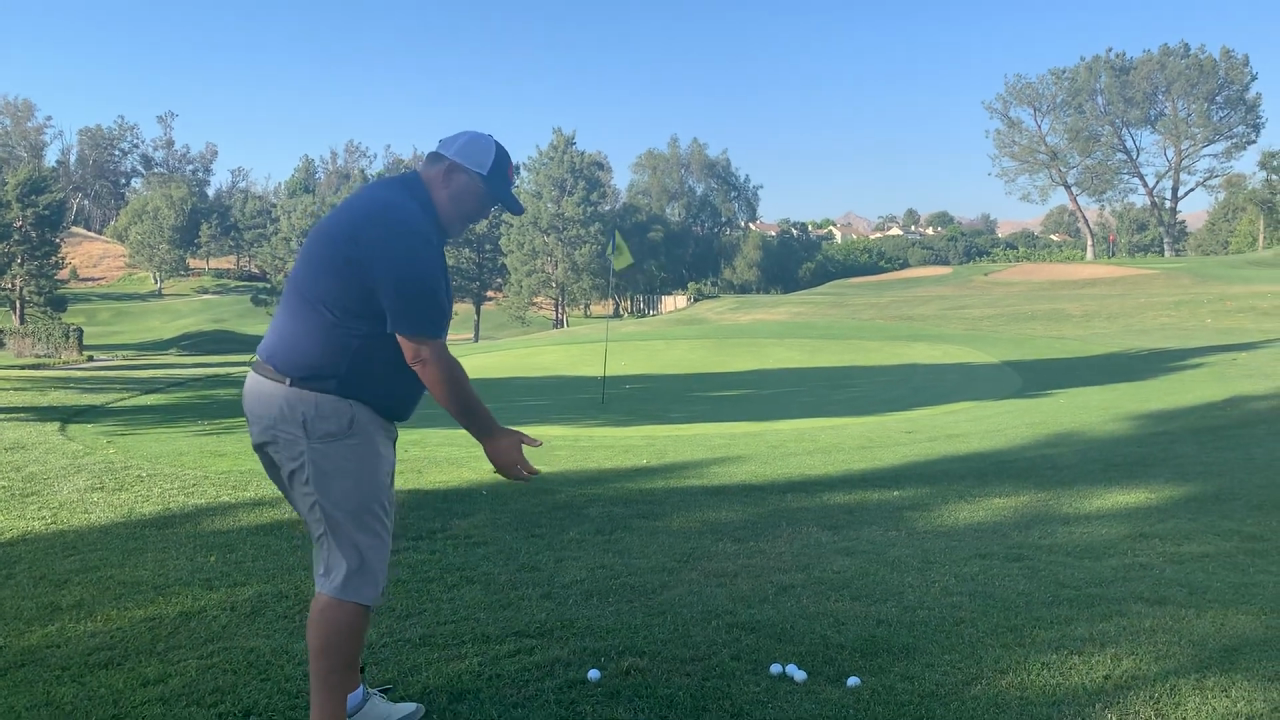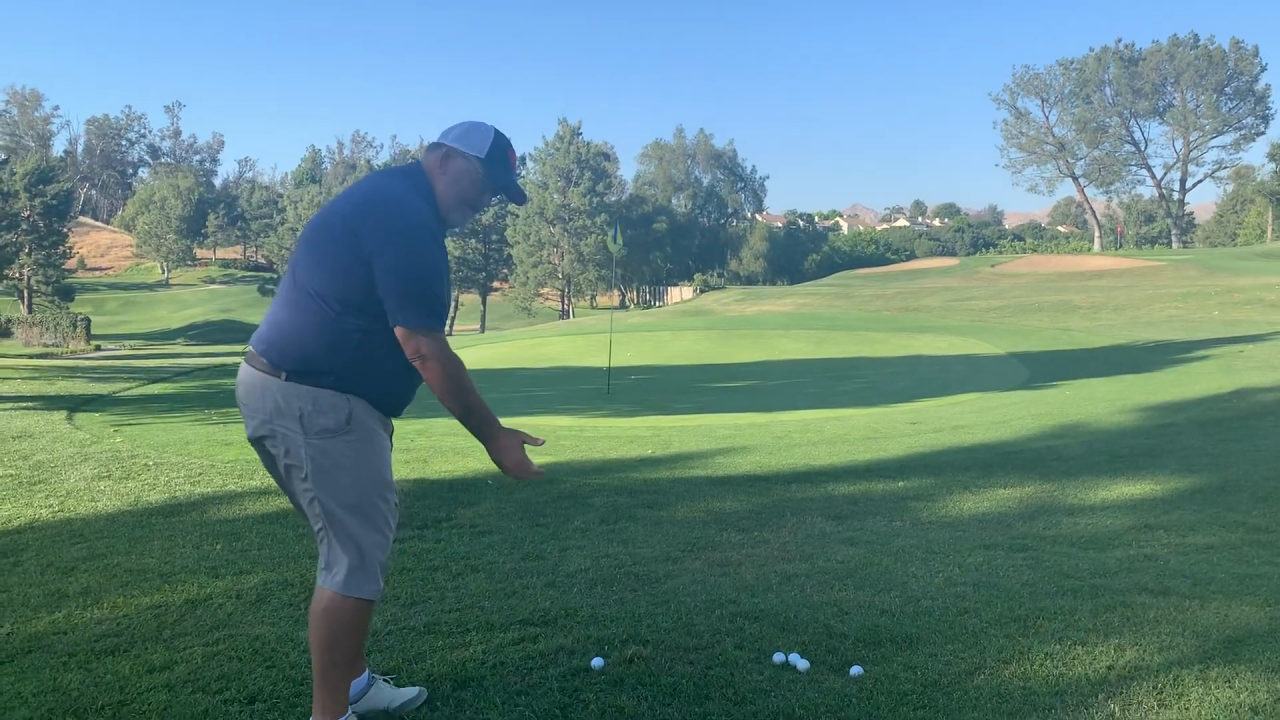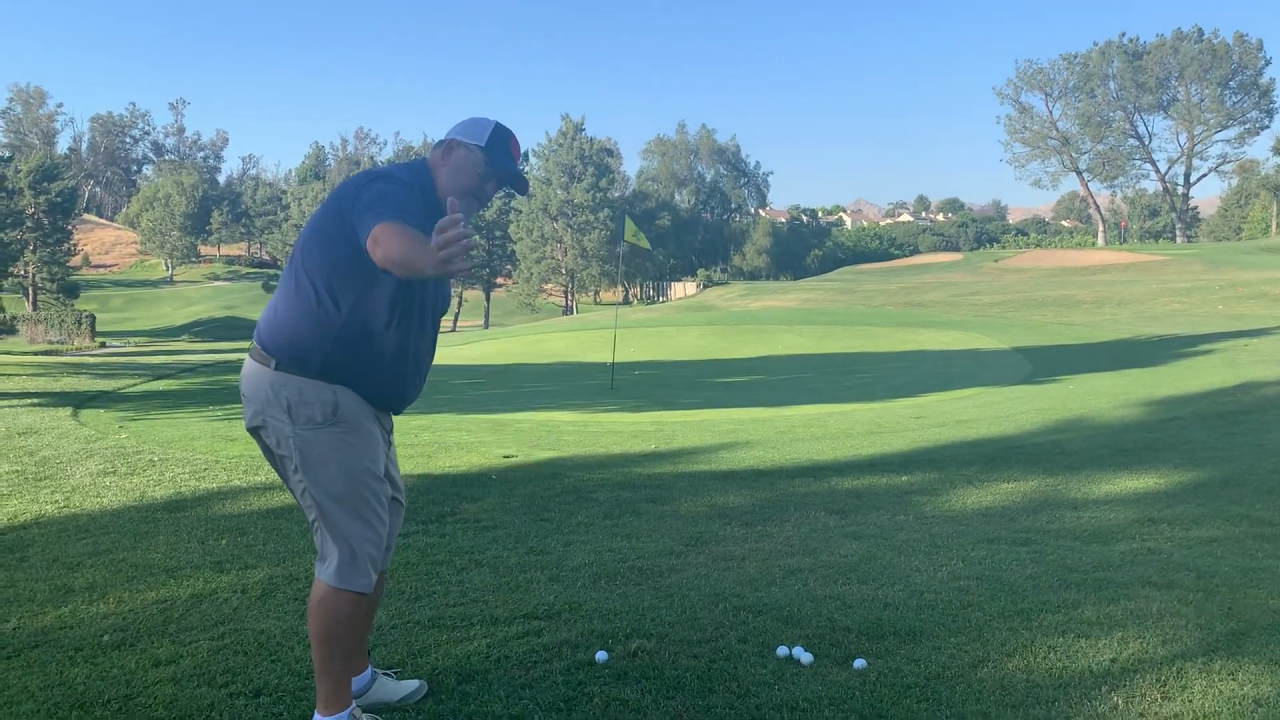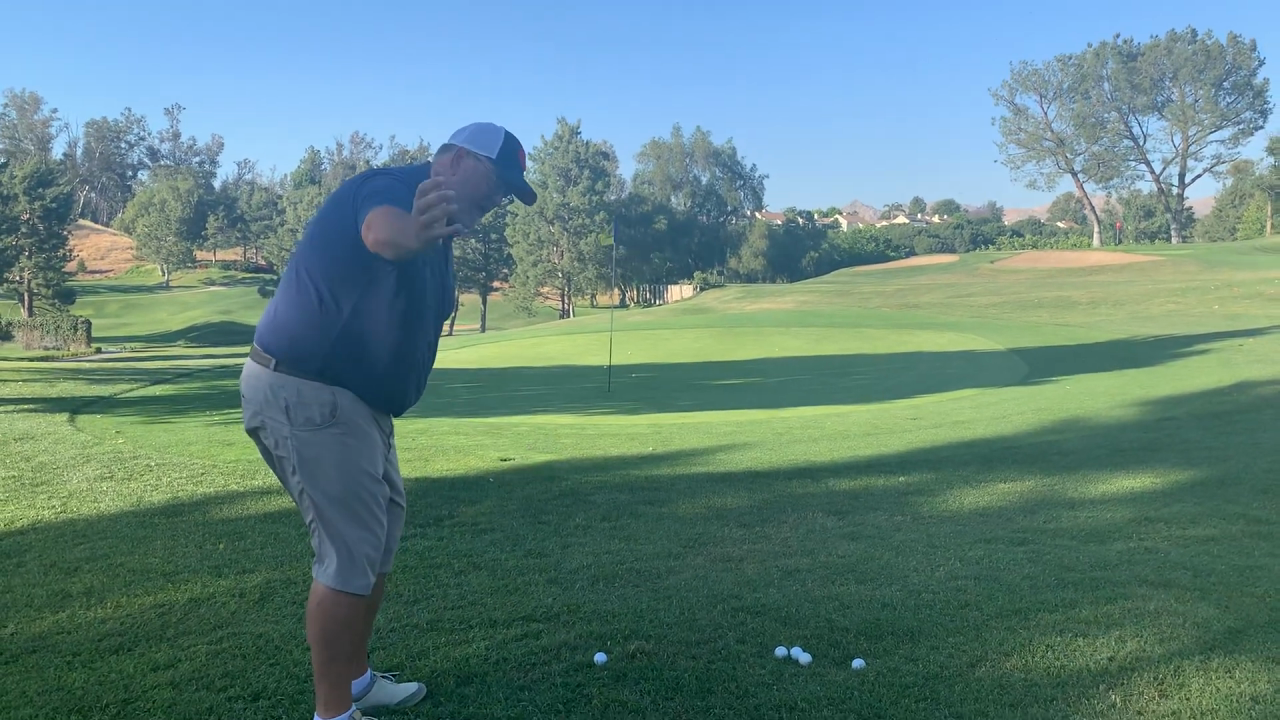
dt=0.4s
person 1, frame 1
left shoulder: (390, 209)
right shoulder: (403, 225)
right elbow: (425, 355)
right wrist: (492, 437)
left hip: (315, 400)
right hip: (319, 408)
left knee: (353, 556)
right knee: (352, 567)
person 1, frame 2
left shoulder: (390, 200)
right shoulder: (403, 216)
right elbow: (425, 350)
right wrist: (494, 436)
left hip: (305, 389)
right hip: (312, 399)
left knee: (360, 544)
right knee: (355, 558)
person 1, frame 3
left shoulder: (428, 221)
right shoulder: (390, 188)
right elbow: (390, 246)
right wrist: (433, 261)
left hip: (348, 393)
right hip: (308, 392)
left knee: (376, 536)
right knee: (351, 549)
person 1, frame 4
left shoulder: (430, 224)
right shoulder: (392, 188)
right elbow: (383, 233)
right wrist: (414, 235)
left hip: (354, 397)
right hip: (307, 394)
left knee: (377, 540)
right knee: (349, 552)
